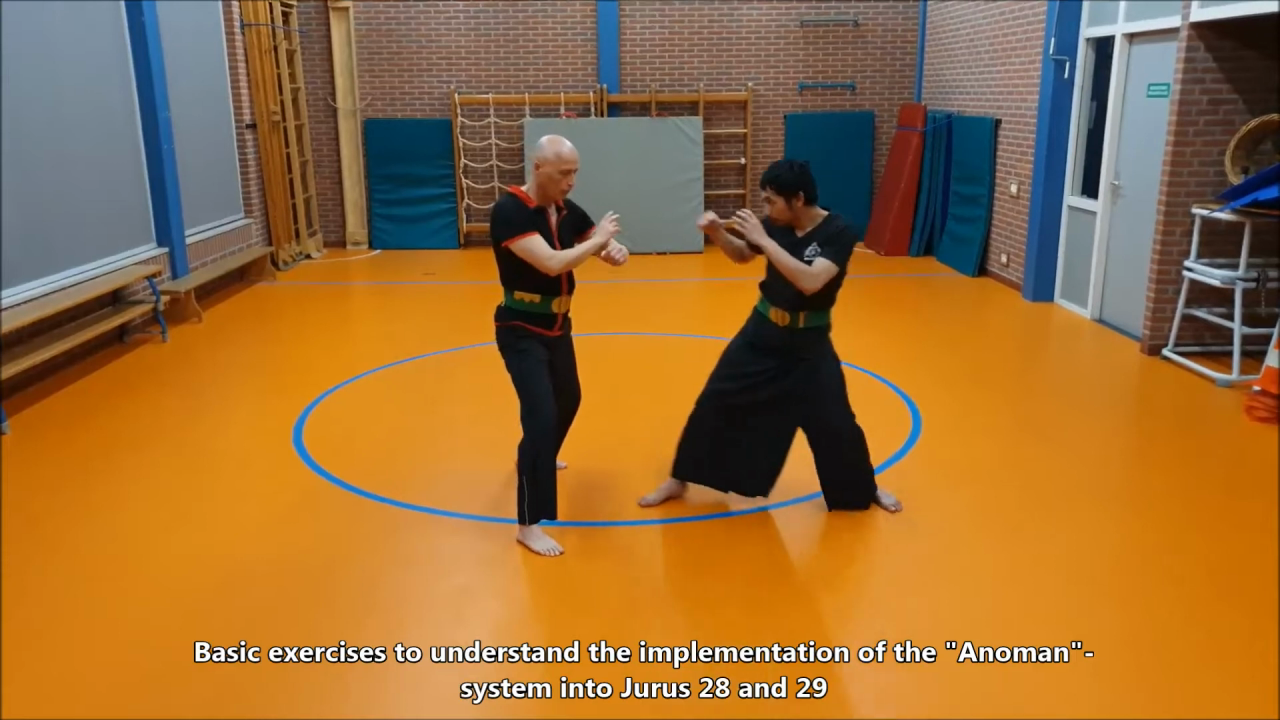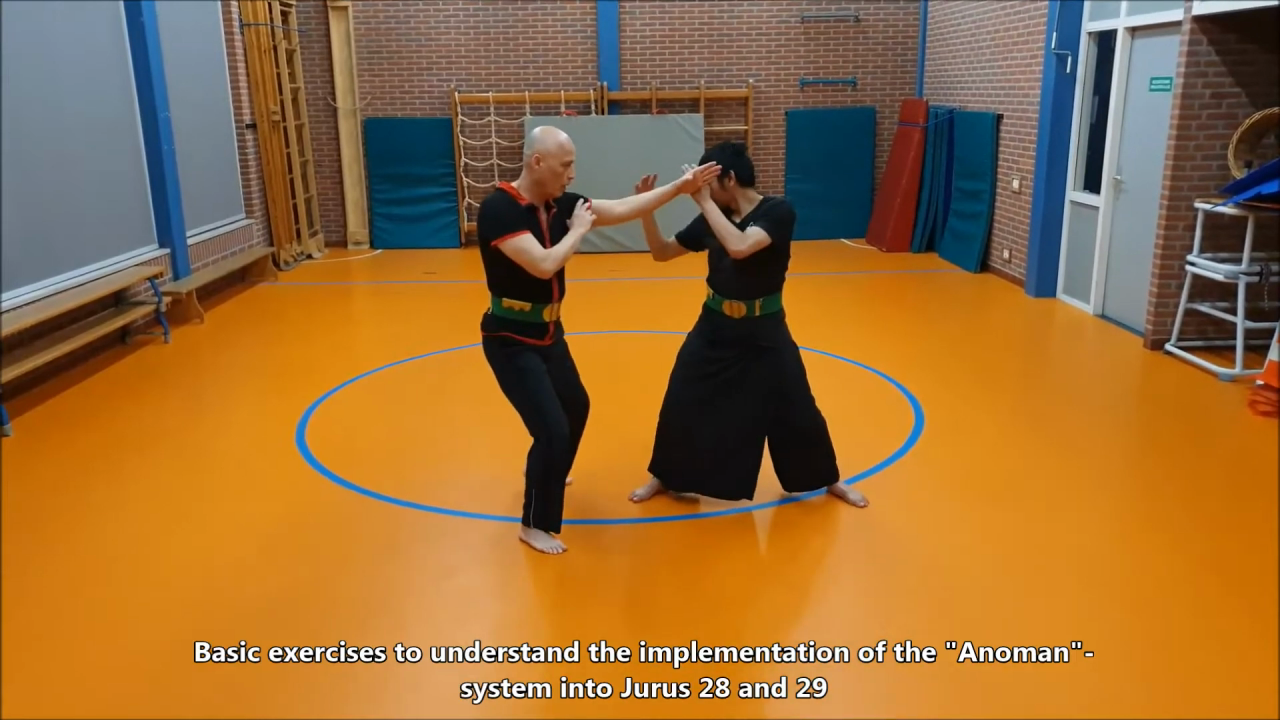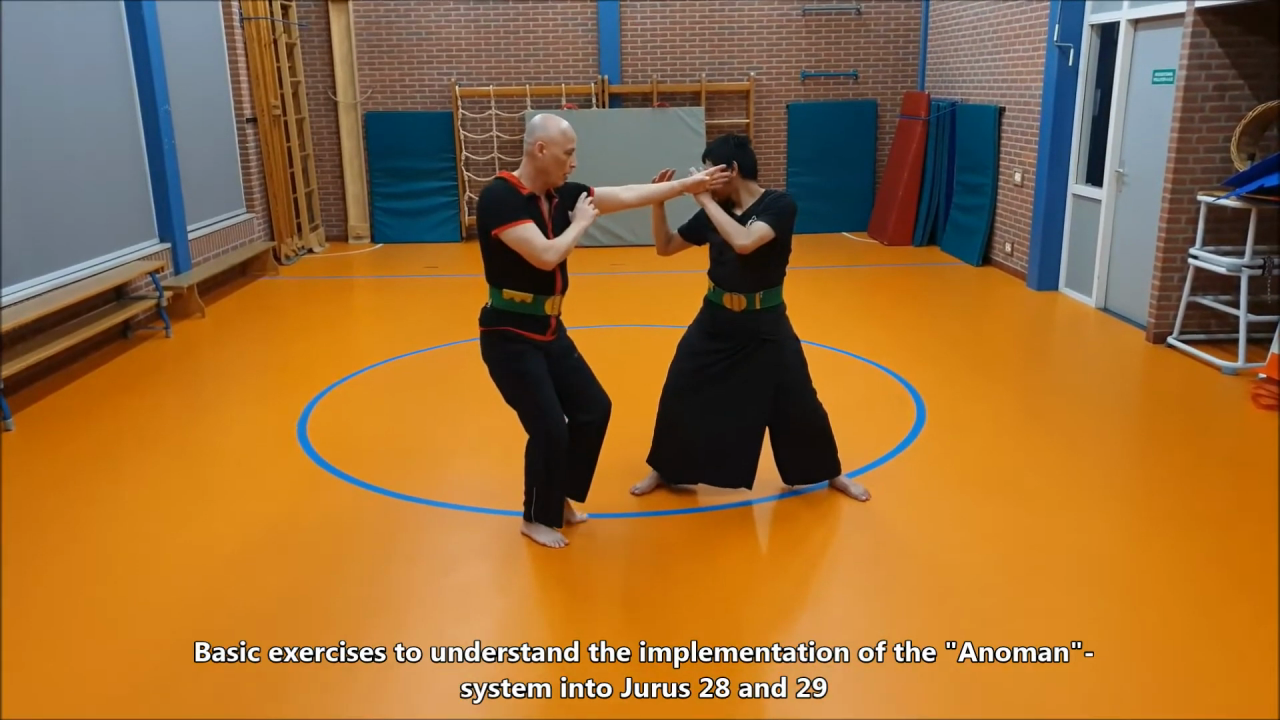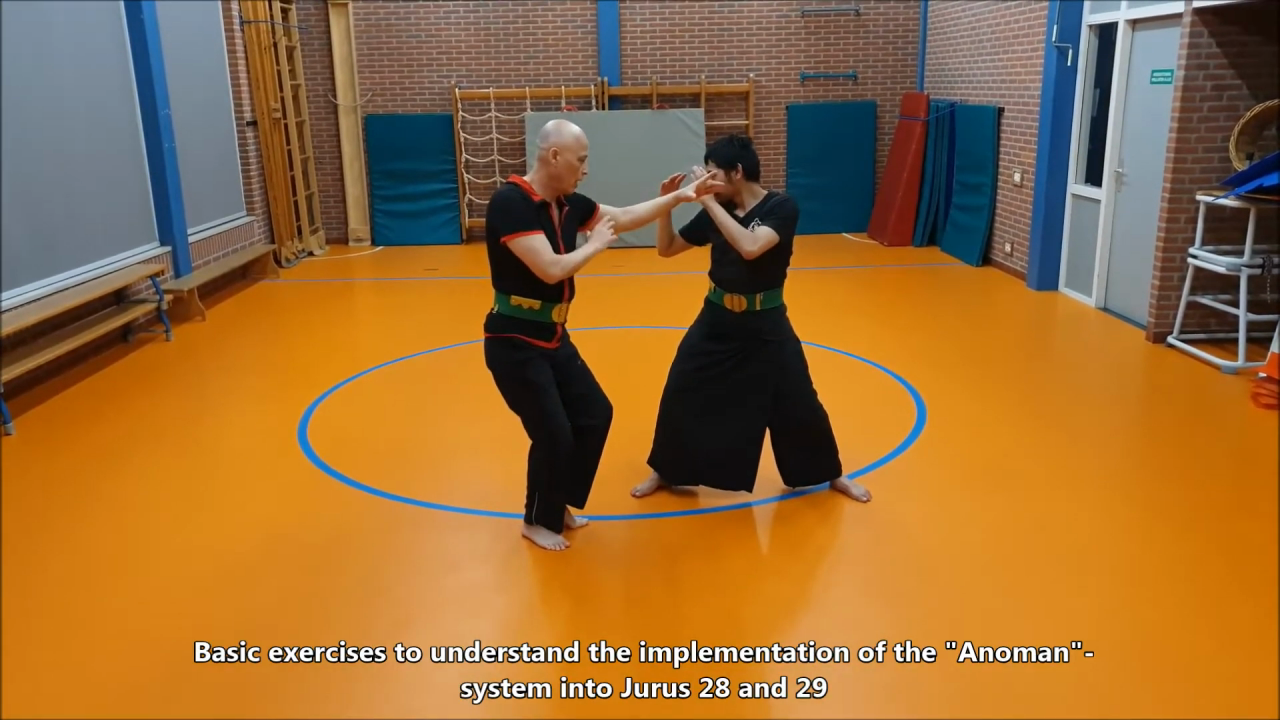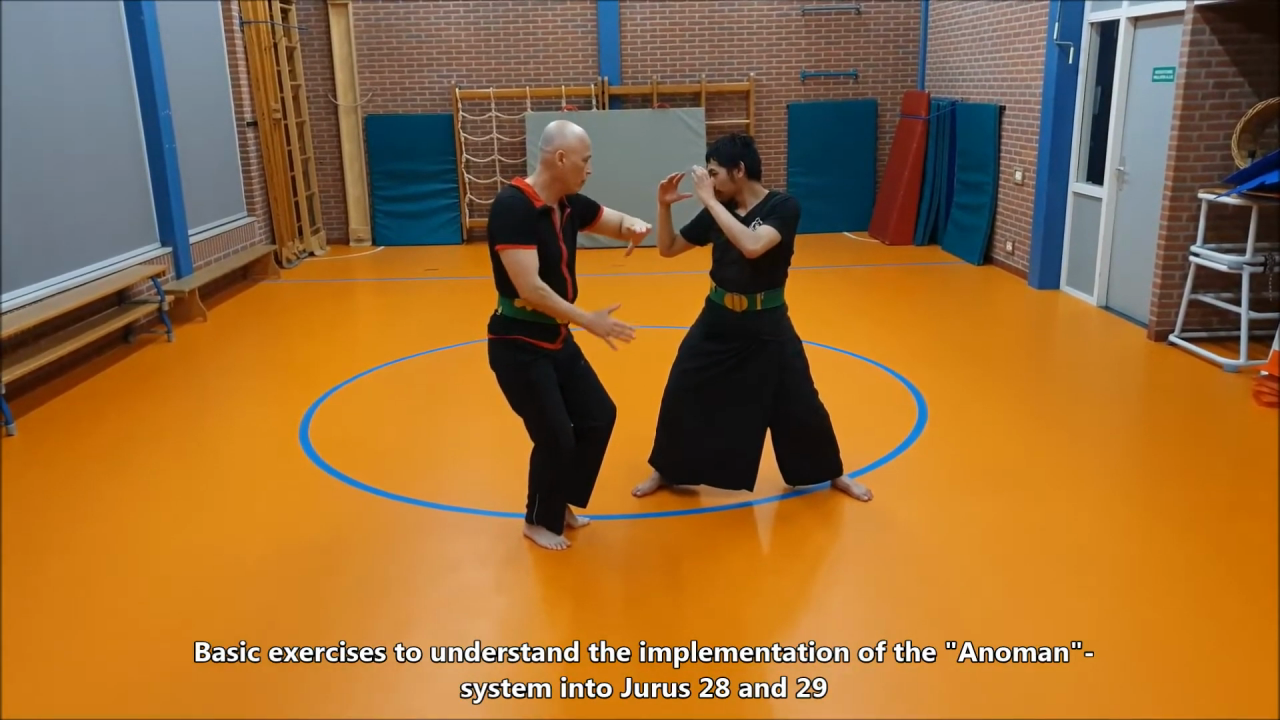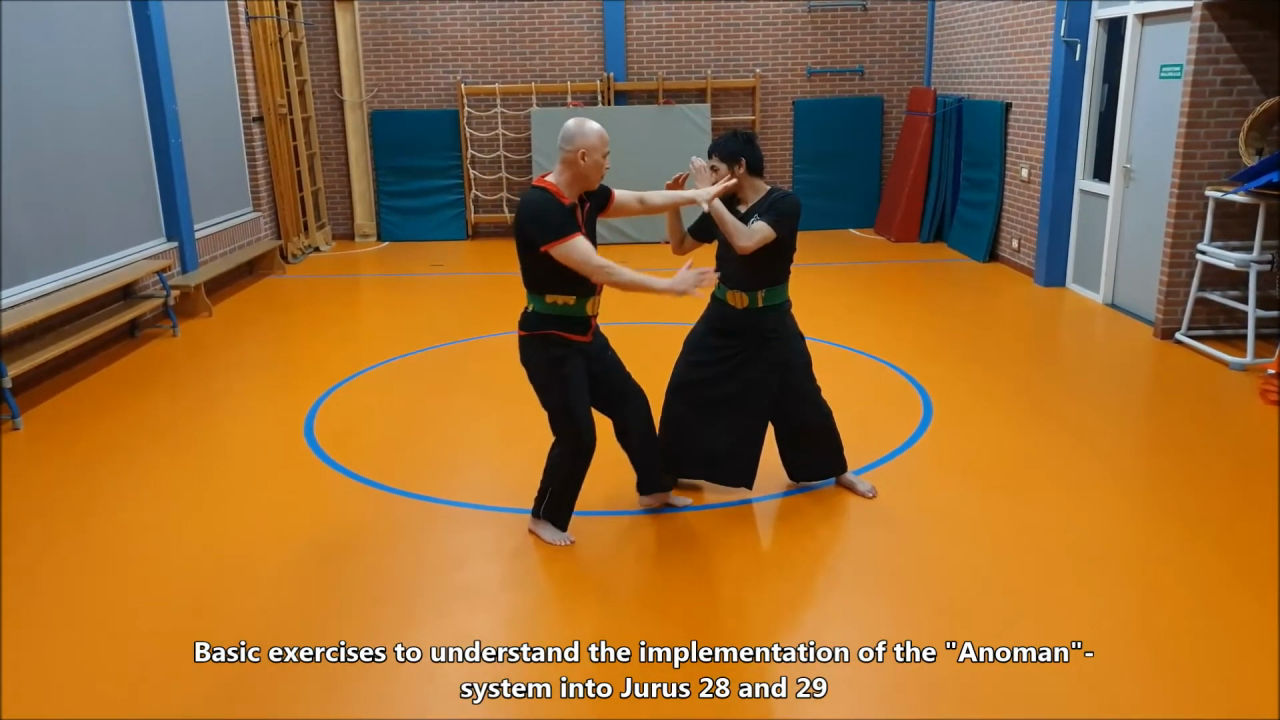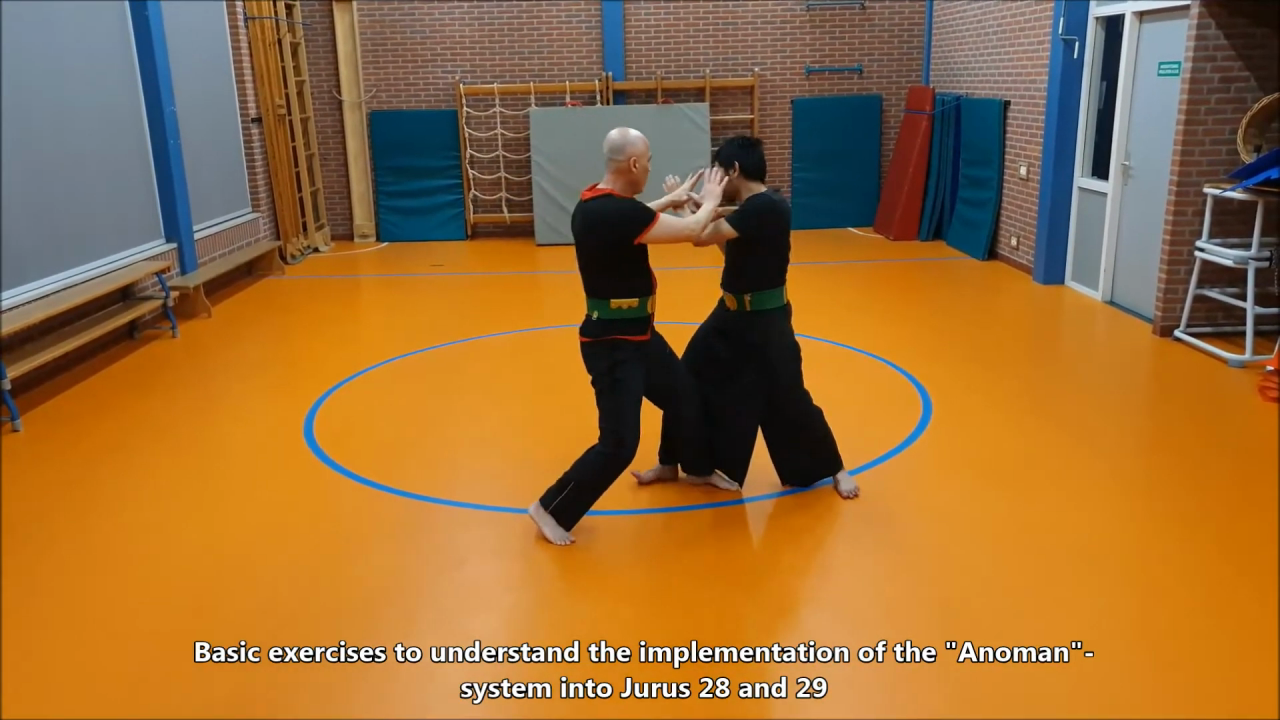
dt=0.7s
person 1, frame 1
left shoulder: (567, 210)
right shoulder: (510, 210)
left elbow: (604, 244)
right elbow: (551, 263)
left wrist: (616, 251)
right wrist: (597, 239)
left hip: (557, 325)
right hip: (521, 329)
left knee: (566, 400)
right knee: (541, 414)
left ankle: (535, 458)
right ankle: (529, 524)
person 1, frame 2
left shoulder: (560, 204)
right shoulder: (498, 209)
left elbow: (623, 209)
right elbow: (543, 265)
left wrist: (680, 187)
right wrist: (578, 230)
left hip: (548, 333)
right hip: (510, 340)
left knee: (575, 408)
right knee: (552, 429)
left ankle: (543, 470)
right ankle: (534, 525)
person 1, frame 3
left shoulder: (561, 194)
right shoulder: (499, 197)
left elbow: (626, 196)
right elbow: (546, 255)
left wrist: (688, 184)
right wrist: (581, 222)
left hip: (549, 330)
right hip: (510, 336)
left knee: (593, 409)
right knee: (548, 428)
left ankle: (560, 498)
right ankle: (537, 518)
person 1, frame 4
left shoulder: (568, 203)
right shoulder: (509, 203)
left elbow: (623, 217)
right elbow: (550, 268)
left wrist: (679, 196)
right wrist: (595, 245)
left hip: (553, 336)
right hip: (515, 341)
left knee: (595, 415)
right knee: (553, 434)
left ankle: (559, 505)
right ankle: (539, 521)
person 1, frame 5
left shoulder: (570, 204)
right shoulder: (512, 207)
left elbow: (617, 223)
right elbow: (529, 288)
left wrist: (635, 226)
right wrist: (590, 320)
left hip: (556, 337)
right hip: (518, 344)
left knee: (599, 416)
right knee: (555, 437)
left ankle: (561, 502)
right ankle: (540, 521)
person 1, frame 6
left shoulder: (584, 195)
right shoulder: (539, 207)
left elbow: (640, 201)
right elbow: (598, 269)
left wrist: (693, 195)
right wrist: (669, 285)
left hip: (583, 332)
right hip: (548, 340)
left knee: (631, 405)
right knee: (577, 436)
left ankle: (654, 489)
right ankle: (545, 517)
person 1, frame 7
left shoulder: (595, 204)
right shoulder: (616, 211)
right elbow: (690, 229)
left wrist: (674, 198)
right wrist: (711, 200)
left hip: (634, 334)
right hip: (613, 344)
left knee: (683, 396)
right knee: (618, 443)
left ankle: (698, 468)
right ankle: (551, 510)
person 2, frame 1
left shoulder: (840, 234)
right shoulder: (776, 225)
left elbow: (810, 282)
right elbow: (739, 255)
left wrist: (765, 240)
right wrist: (720, 231)
left hip: (808, 342)
right hip: (761, 334)
left knee: (835, 420)
right knee: (714, 404)
left ankle: (865, 489)
right ankle: (678, 481)
person 2, frame 2
left shoulder: (779, 212)
right shoulder: (712, 217)
left elbow: (739, 247)
right elbow: (661, 252)
left wrist: (704, 202)
left hip: (764, 331)
right hip: (714, 328)
left knee: (797, 411)
right knee: (680, 405)
left ankle: (829, 481)
right ankle: (664, 477)
person 2, frame 3
left shoulder: (779, 205)
right shoulder: (716, 210)
left elbow: (744, 242)
right elbow: (665, 246)
left wrist: (705, 200)
right wrist: (658, 202)
left hip: (765, 324)
right hip: (715, 320)
left knee: (798, 403)
right knee: (679, 396)
left ankle: (831, 473)
right ankle: (664, 471)
person 2, frame 4
left shoulder: (782, 208)
right shoulder: (717, 211)
left elbow: (750, 247)
right elbow: (667, 248)
left wrist: (709, 202)
left hip: (765, 325)
right hip: (715, 321)
left knee: (799, 405)
right knee: (679, 397)
left ankle: (832, 475)
right ankle: (664, 472)
person 2, frame 5
left shoulder: (783, 207)
right shoulder: (718, 210)
left elbow: (752, 246)
right elbow: (668, 248)
left wrist: (709, 200)
right wrist: (664, 206)
left hip: (766, 325)
right hip: (717, 320)
left knee: (799, 404)
right knee: (680, 397)
left ankle: (833, 474)
right ankle: (665, 472)
person 2, frame 6
left shoulder: (784, 203)
right shoulder: (723, 206)
left elbow: (745, 242)
right elbow: (679, 246)
right wrist: (673, 204)
left hip: (769, 320)
right hip: (722, 315)
left knee: (801, 401)
right knee: (684, 390)
left ankle: (838, 470)
right ankle: (670, 467)
person 2, frame 7
left shoulder: (767, 206)
right shoulder: (754, 206)
left elbow: (703, 236)
right wrist: (706, 208)
left hip: (764, 321)
right hip: (733, 314)
left knee: (788, 402)
left ankle: (834, 469)
right ankle: (669, 464)
